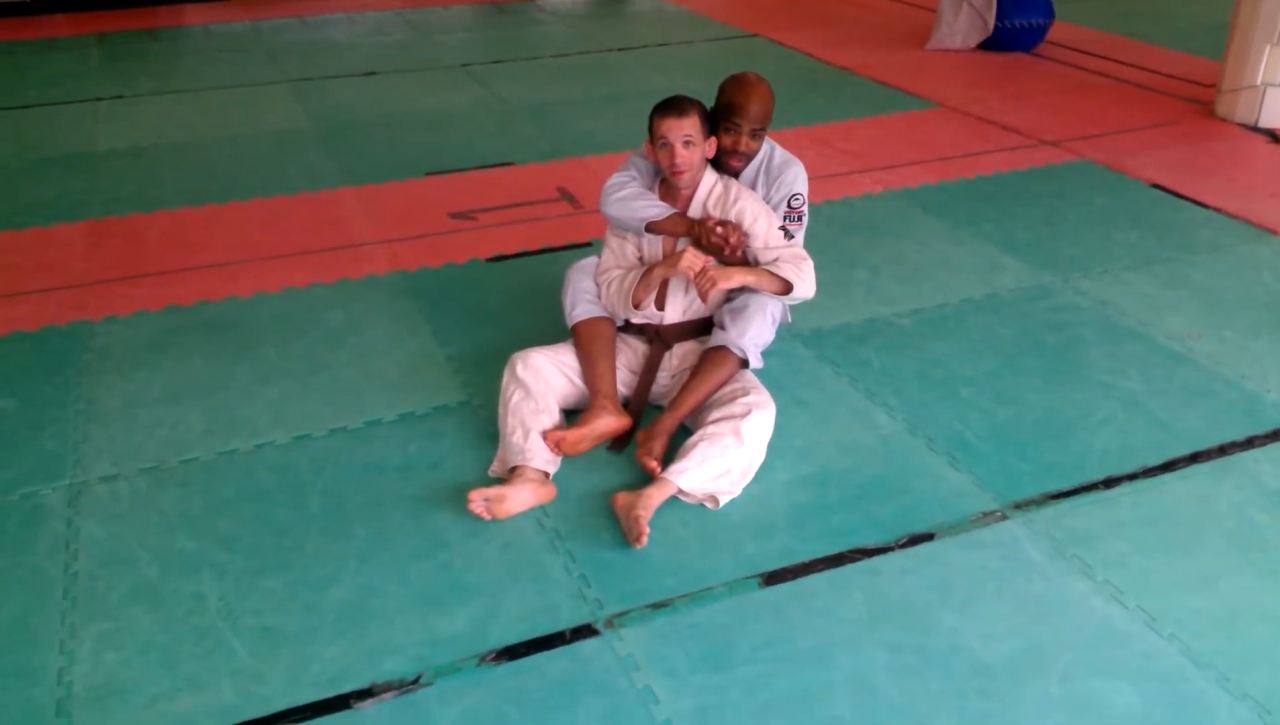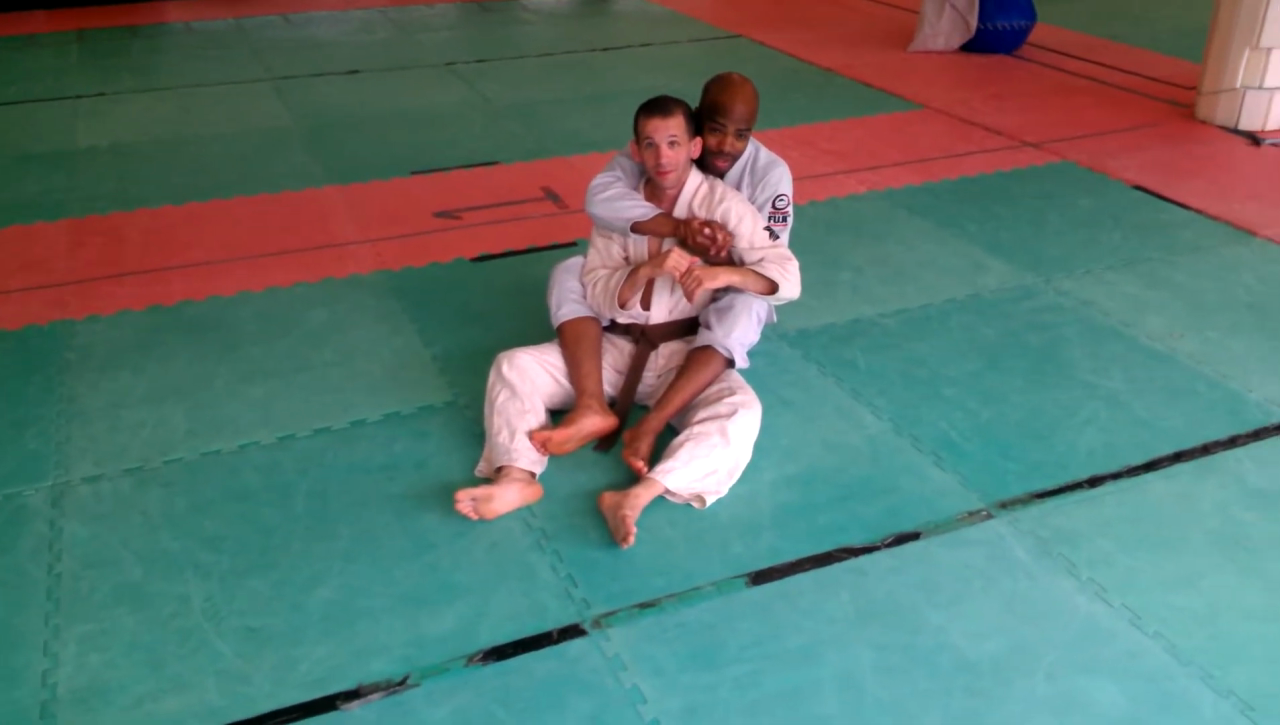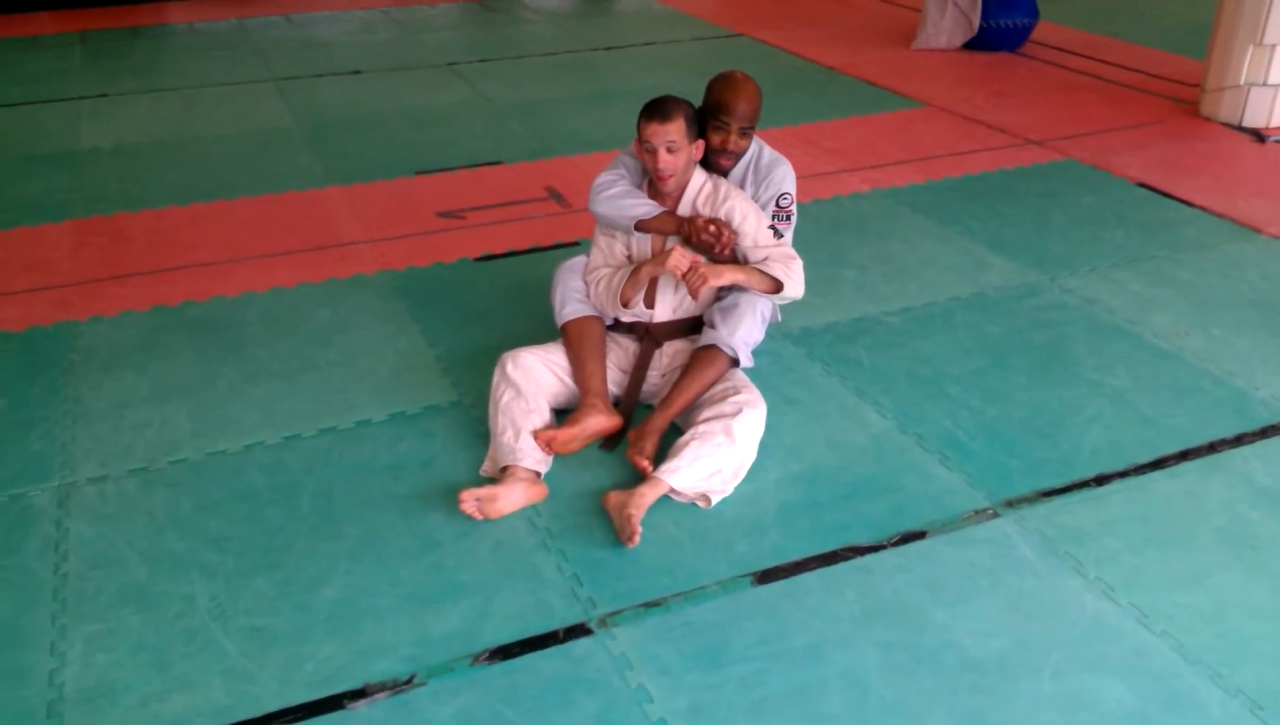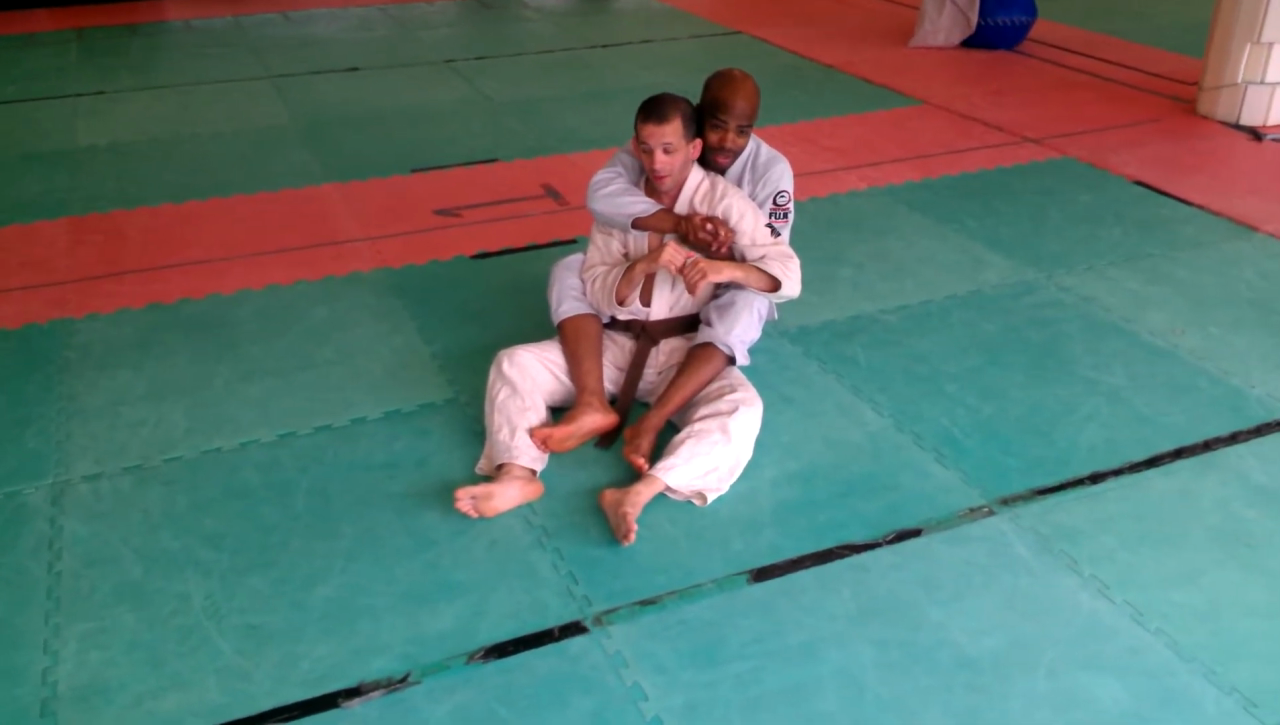
dt=0.3s
person 1, frame 1
left shoulder: (737, 204)
left elbow: (802, 277)
right elbow: (612, 297)
left wrist: (737, 274)
right wrist: (662, 269)
left hip: (701, 354)
right hip: (632, 348)
left knee: (754, 412)
right knee: (528, 366)
left ankle: (648, 498)
right ankle: (530, 478)
person 1, frame 2
left shoulder: (722, 205)
left elbow: (787, 278)
right elbow: (598, 297)
left wrist: (723, 275)
right wrist: (648, 270)
left hip: (687, 354)
right hip: (617, 346)
left knee: (740, 412)
right knee: (514, 366)
left ankle: (635, 497)
right ankle: (516, 478)
person 1, frame 3
left shoulder: (725, 203)
left elbow: (791, 277)
right elbow: (601, 294)
left wrist: (727, 272)
right wrist: (649, 268)
left hip: (691, 353)
right hip: (621, 346)
left knee: (745, 411)
right knee: (518, 366)
left ankle: (641, 496)
right ankle: (523, 477)
person 1, frame 4
left shoulder: (723, 201)
left elbow: (788, 276)
right elbow: (597, 293)
left wrist: (727, 269)
right wrist: (643, 265)
left hip: (687, 351)
right hip: (617, 344)
left knee: (741, 409)
right knee: (514, 364)
left ankle: (637, 494)
right ankle: (517, 475)
person 2, frame 1
left shoulder: (785, 172)
right elbow: (616, 195)
left wrist: (734, 256)
right wrist: (692, 226)
left hip: (730, 296)
left knee: (761, 311)
right knee: (584, 274)
left ankle: (662, 426)
right ankle: (605, 407)
person 2, frame 2
left shoulder: (770, 173)
right elbow: (601, 196)
left wrist: (719, 255)
right wrist: (678, 227)
left hip: (715, 297)
left knee: (746, 311)
right knee: (570, 274)
left ankle: (650, 426)
right ankle: (592, 407)
person 2, frame 3
left shoulder: (773, 172)
right elbow: (605, 195)
left wrist: (723, 254)
right wrist: (682, 225)
left hip: (718, 297)
left knee: (751, 308)
right knee: (573, 275)
left ankle: (656, 425)
right ankle: (596, 406)
person 2, frame 4
left shoulder: (771, 170)
right elbow: (602, 191)
left wrist: (721, 252)
right wrist: (679, 223)
left hip: (714, 295)
left knee: (748, 307)
right knee: (570, 272)
left ankle: (650, 423)
right ankle: (592, 404)
